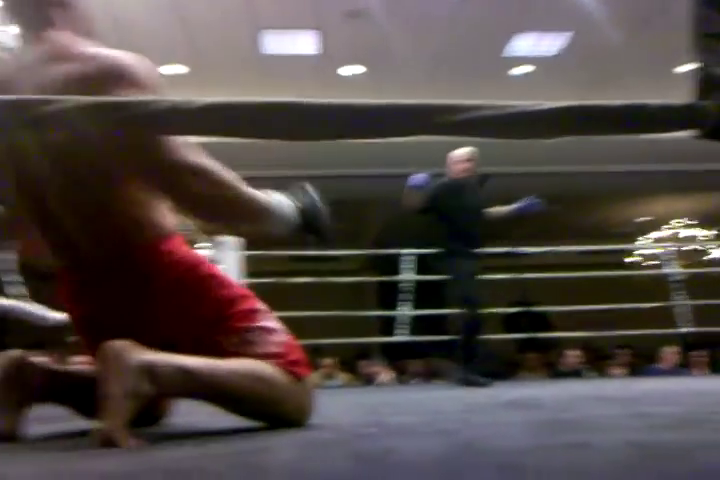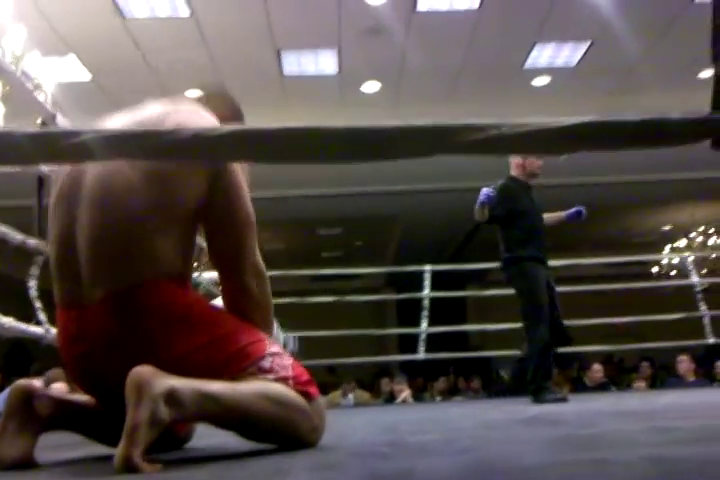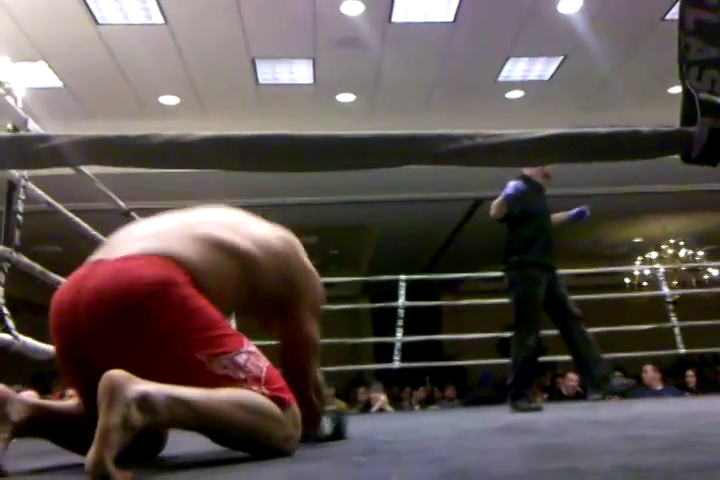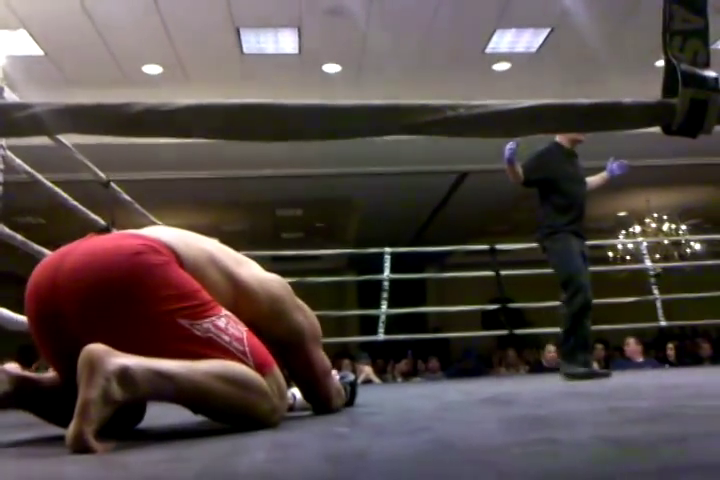
dt=0.5s
person 1, frame 1
right shoulder: (104, 67)
right elbow: (178, 178)
right wrist: (281, 209)
left hip: (85, 297)
right hip: (153, 276)
left knee: (146, 401)
right knee: (295, 396)
left ankle: (42, 378)
right ankle: (149, 368)
person 1, frame 2
right shoulder: (206, 133)
right elbow: (244, 269)
right wrist: (264, 347)
left hip: (77, 338)
right hip: (150, 313)
left knee: (170, 430)
right knee: (307, 415)
left ankle: (47, 407)
right ankle: (171, 394)
person 1, frame 3
right shoulder: (293, 263)
right elbow: (304, 378)
right wrist: (314, 427)
left knee: (139, 433)
right knee: (282, 424)
right ankle: (140, 398)
person 1, frame 4
right shoulder: (285, 306)
right elbow: (326, 400)
right wrist: (341, 389)
right hip: (127, 270)
left knee: (118, 408)
right knee: (268, 400)
right ankle: (118, 371)
person 2, frame 1
left shoulder: (473, 191)
right shoulder: (443, 189)
left elbow: (483, 214)
right elbow: (420, 205)
left wrist: (518, 207)
right wrist: (417, 188)
left hip: (469, 256)
right hip: (456, 256)
left knee: (472, 309)
right knee: (472, 306)
left ankle: (466, 368)
right ankle: (460, 365)
person 2, frame 2
left shoulder: (525, 192)
right shoulder: (506, 190)
right elbow: (482, 216)
left wrist: (566, 215)
right wrist: (482, 202)
left hip: (536, 264)
right hip: (522, 265)
left knee: (555, 327)
right knee: (538, 325)
right ankle: (540, 388)
person 2, frame 3
left shoulder: (536, 191)
right shoulder: (521, 189)
right elbow: (496, 213)
left wrist: (569, 216)
right wrist: (505, 196)
left hip: (544, 270)
right hip: (525, 270)
left knee: (572, 321)
right knee: (527, 333)
left ankle: (600, 381)
right ankle: (518, 395)
person 2, frame 4
left shoulder: (571, 158)
right shoulder: (547, 155)
right elbow: (519, 177)
left wrist: (607, 174)
right wrist: (510, 162)
left hip: (575, 235)
right hip: (557, 234)
left knee: (581, 295)
right knee: (578, 289)
left ankle: (578, 361)
right ankle: (570, 356)
